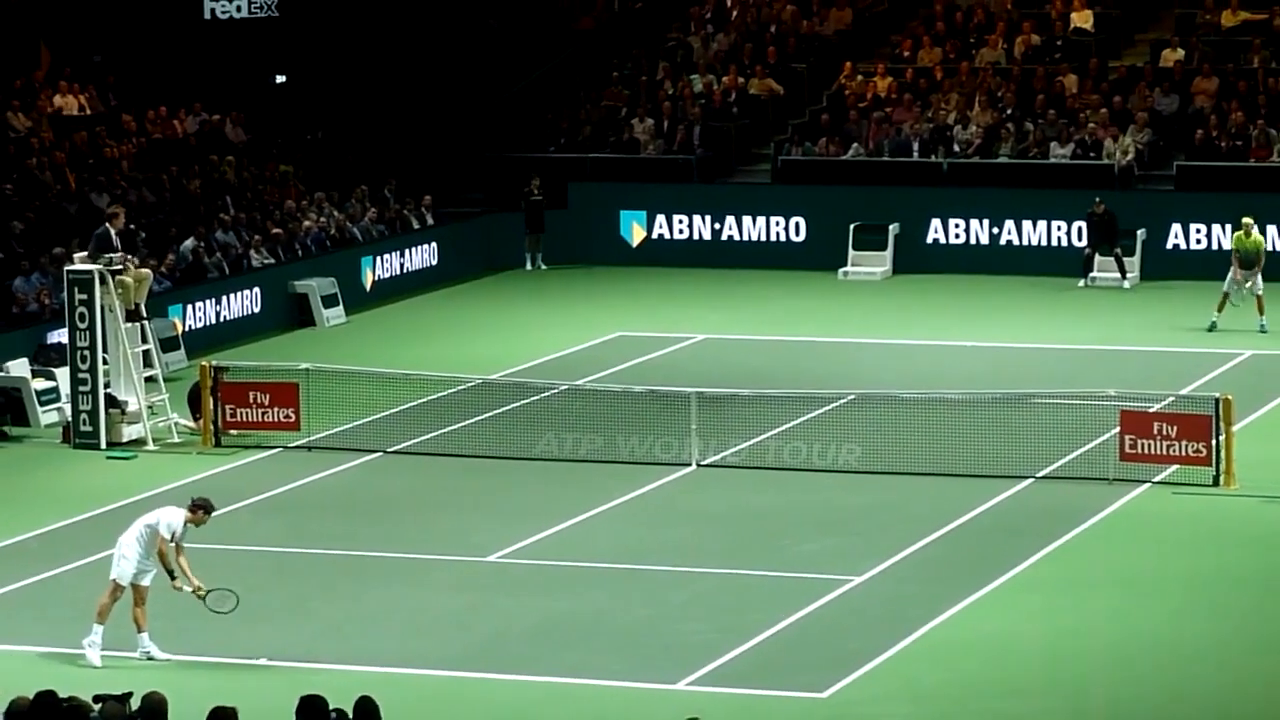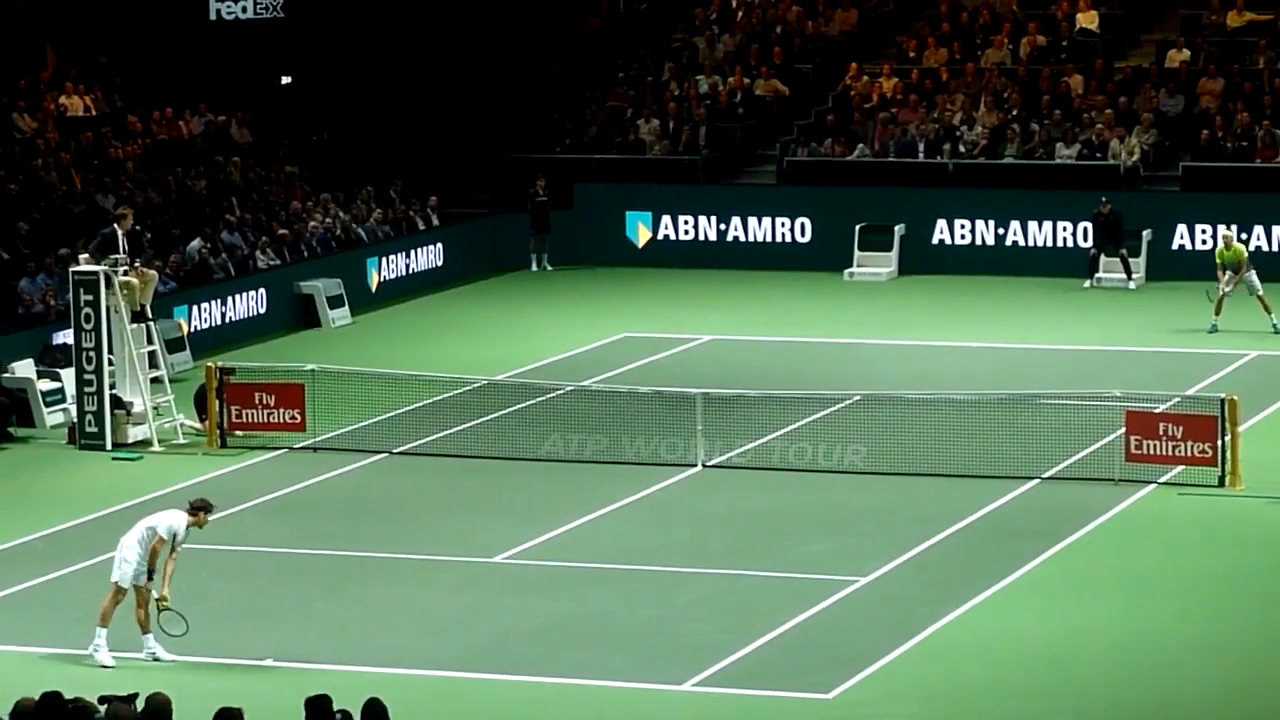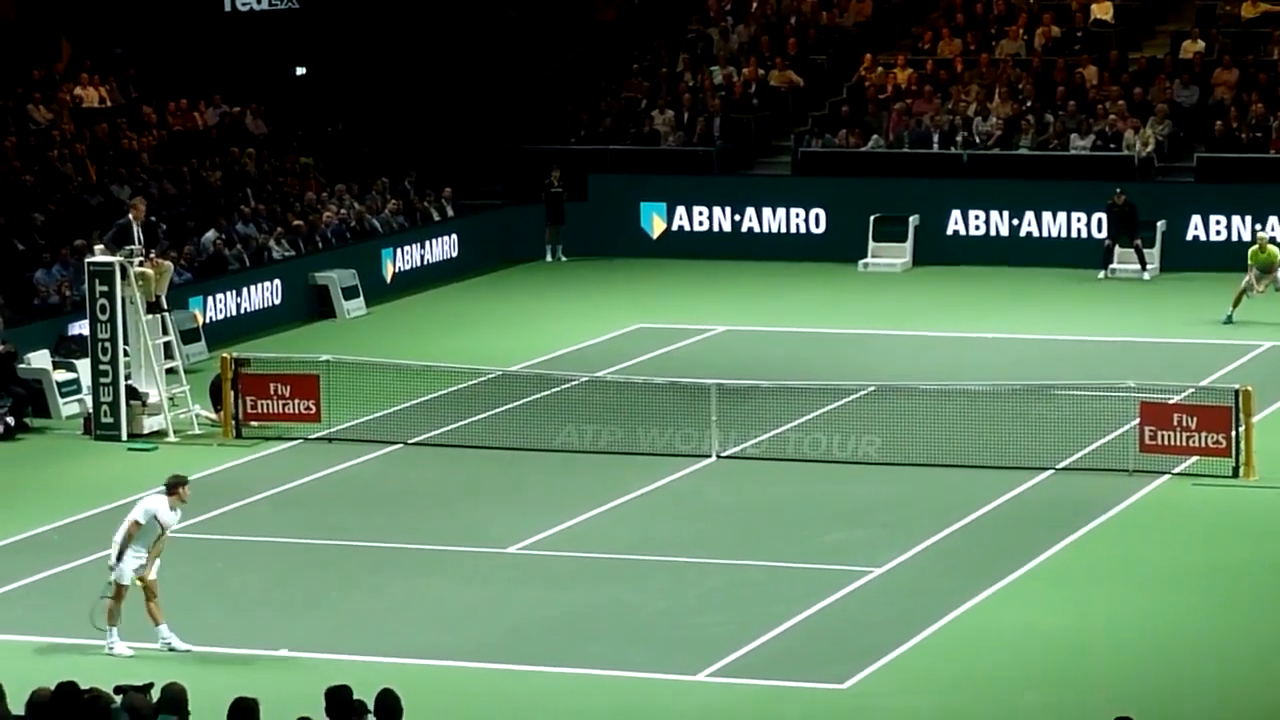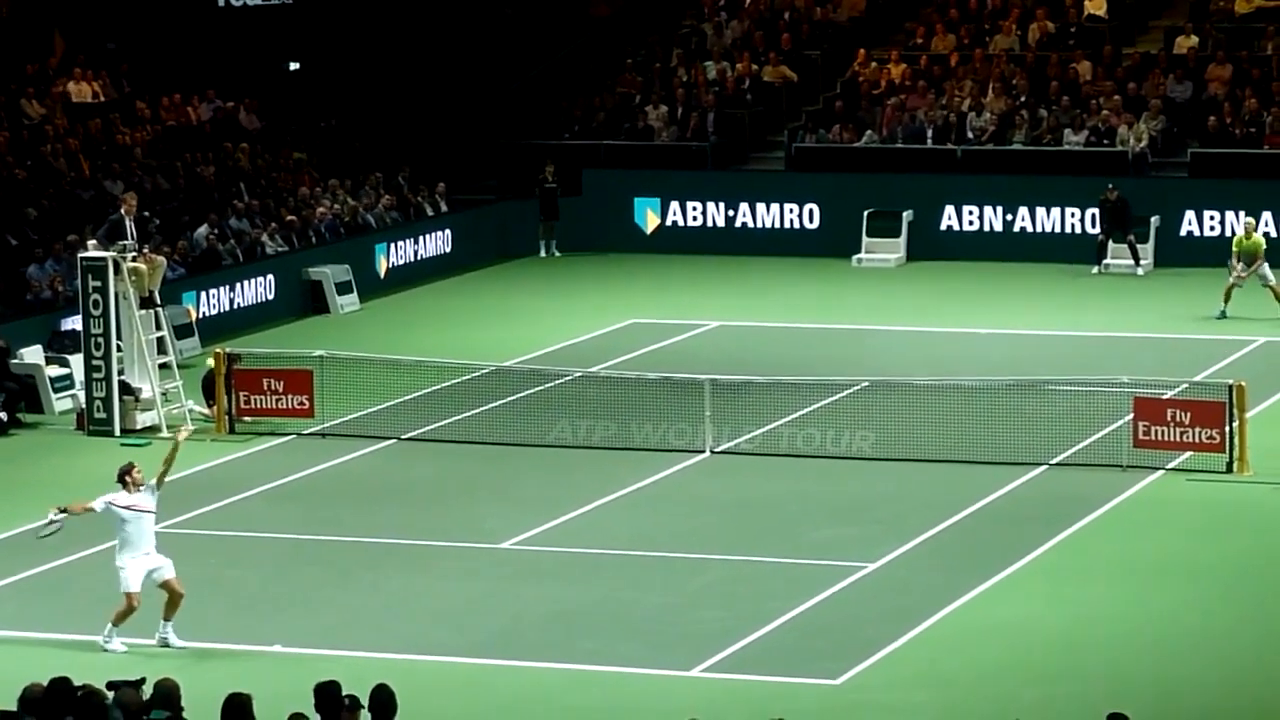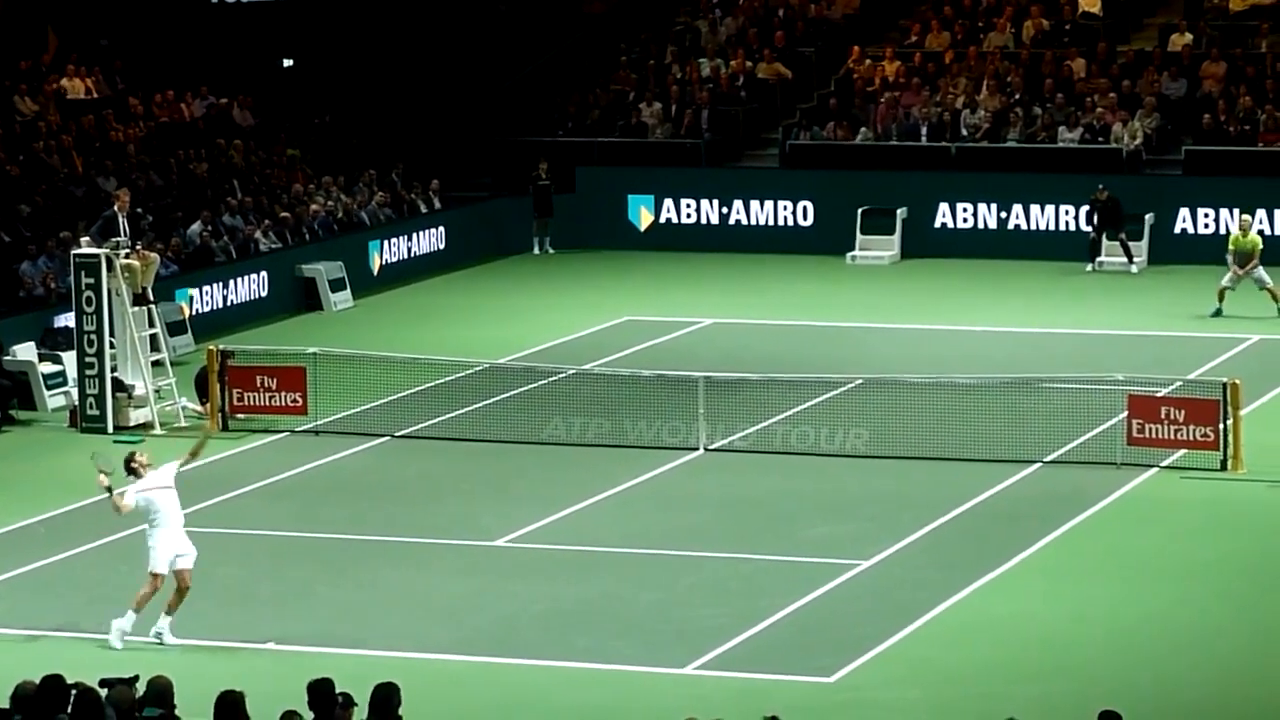
dt=0.5s
person 1, frame 1
left shoulder: (183, 526)
right shoulder: (172, 517)
left elbow: (180, 556)
right elbow: (161, 550)
left wrist: (193, 581)
right wrist: (173, 577)
left hip: (145, 556)
right hip: (130, 549)
left knee: (140, 601)
right knee: (114, 594)
left ankle: (145, 647)
right ankle: (93, 641)
person 1, frame 2
left shoulder: (184, 530)
right shoulder: (174, 520)
left elbow: (172, 559)
right elbow: (155, 548)
left wrist: (165, 588)
right wrist: (150, 578)
left hip: (145, 557)
right hip: (131, 550)
left knee: (143, 602)
right knee: (116, 597)
left ankle: (151, 648)
right ankle: (99, 645)
person 1, frame 3
left shoulder: (176, 513)
right shoulder: (152, 504)
left elbow: (159, 541)
right elbow: (131, 530)
left wrist: (148, 568)
right wrist: (117, 558)
left hip: (146, 552)
right hip: (126, 549)
left knee: (152, 594)
right knee: (119, 594)
left ankle: (166, 638)
right ankle: (112, 641)
person 1, frame 4
left shoulder: (150, 493)
right shoulder: (113, 500)
left elbow: (165, 468)
right elbow: (84, 508)
left wrist: (177, 444)
right wrist: (62, 510)
left hip: (152, 557)
right hip: (130, 561)
left knee: (177, 592)
right knee: (132, 604)
left ankle: (165, 634)
right ankle: (108, 637)
person 1, frame 5
left shoulder: (164, 472)
right shoulder: (134, 489)
left elbow: (191, 456)
right elbow: (122, 510)
left wrist: (204, 436)
right wrist: (109, 490)
left hip: (180, 537)
right hip: (161, 539)
left knee: (184, 585)
right knee: (155, 585)
left ankle: (162, 628)
right ankle: (123, 624)
